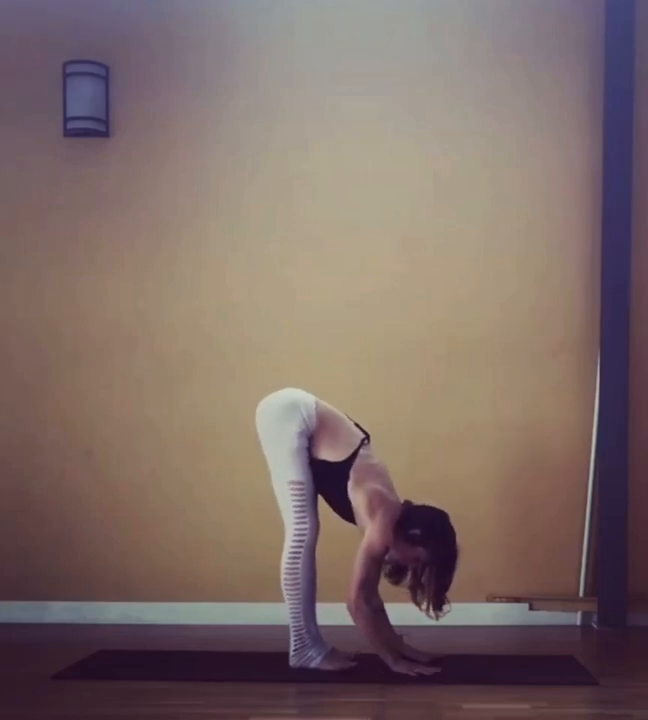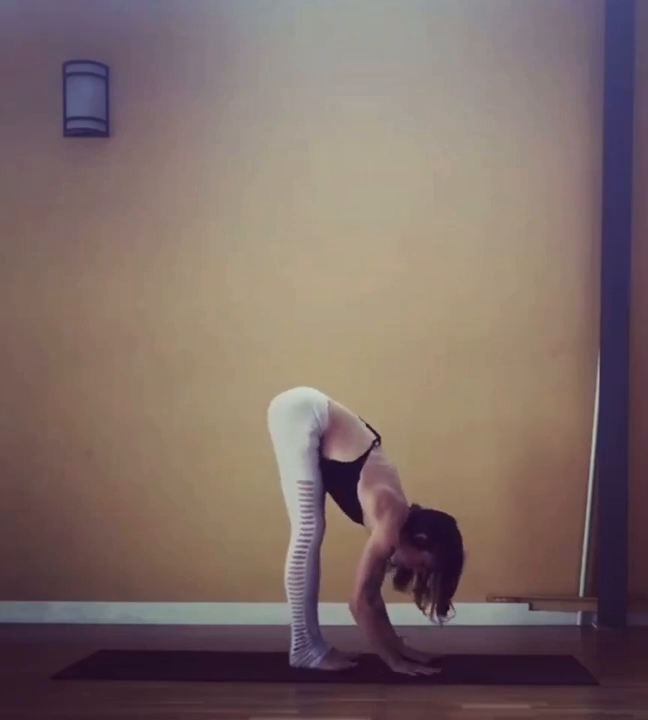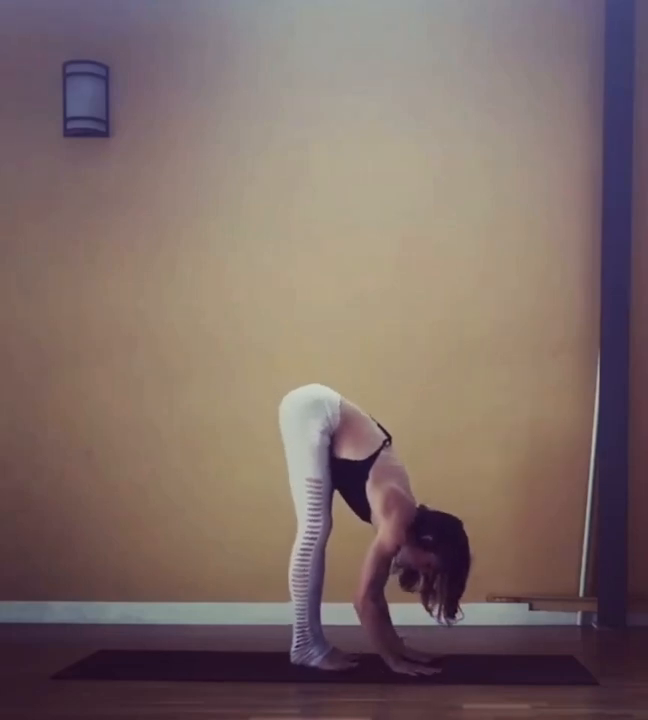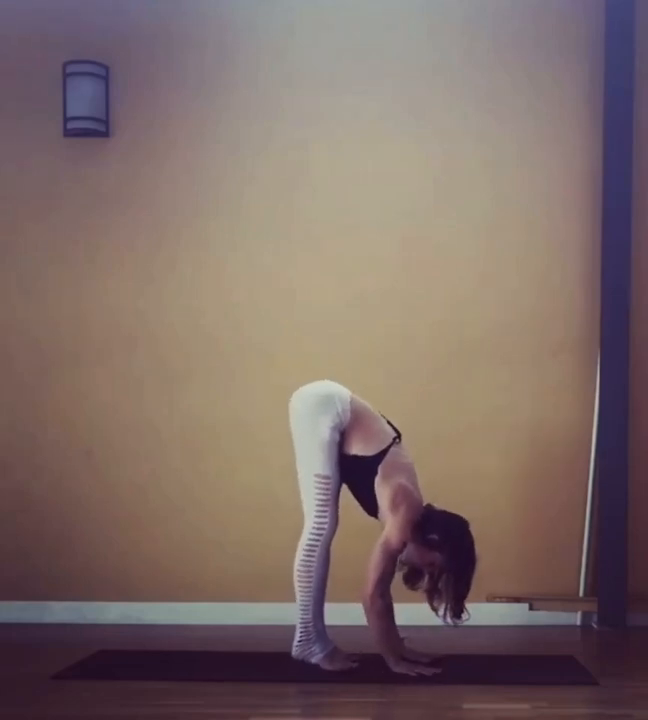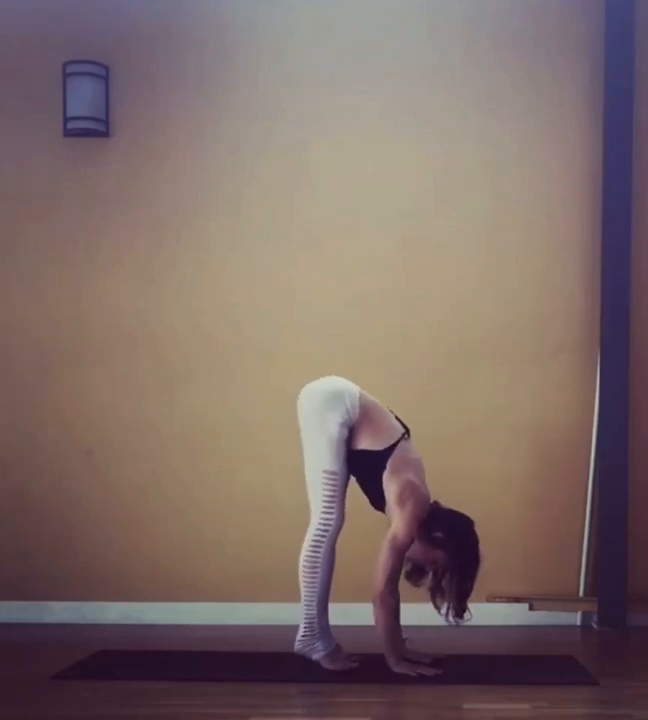
dt=0.2s
person 1, frame 1
left shoulder: (388, 518)
right shoulder: (383, 525)
left elbow: (369, 596)
right elbow: (357, 600)
left wrist: (397, 646)
right wrist: (393, 658)
left hip: (297, 415)
right hip: (288, 413)
left knee: (305, 535)
right knee: (302, 534)
left ankle: (311, 644)
right ankle: (304, 649)
person 1, frame 2
left shoulder: (394, 521)
right shoulder: (390, 527)
left elbow: (371, 596)
right elbow: (360, 601)
left wrist: (396, 647)
right wrist: (393, 659)
left hip: (309, 413)
right hip: (301, 412)
left knee: (311, 534)
right knee: (308, 534)
left ankle: (311, 644)
right ankle: (304, 648)
person 1, frame 3
left shoulder: (403, 521)
right shoulder: (397, 527)
left elbow: (374, 596)
right elbow: (365, 599)
left wrist: (397, 648)
right wrist: (392, 659)
left hip: (320, 412)
right hip: (312, 410)
left knee: (317, 532)
right knee: (314, 532)
left ankle: (313, 643)
right ankle: (306, 646)
person 1, frame 4
left shoulder: (410, 517)
right shoulder: (403, 523)
left elbow: (380, 592)
right elbow: (373, 596)
left wrist: (396, 648)
right wrist: (393, 658)
left hip: (330, 407)
right hip: (322, 405)
left knee: (323, 529)
right knee: (320, 528)
left ankle: (316, 640)
right ankle: (308, 642)
person 1, frame 5
left shoulder: (416, 513)
right shoulder: (410, 519)
left elbow: (387, 588)
right elbow: (383, 592)
left wrist: (398, 648)
right wrist: (394, 658)
left hip: (338, 404)
right hip: (332, 401)
left knee: (329, 525)
right knee: (326, 524)
left ankle: (319, 638)
right ankle: (311, 638)
